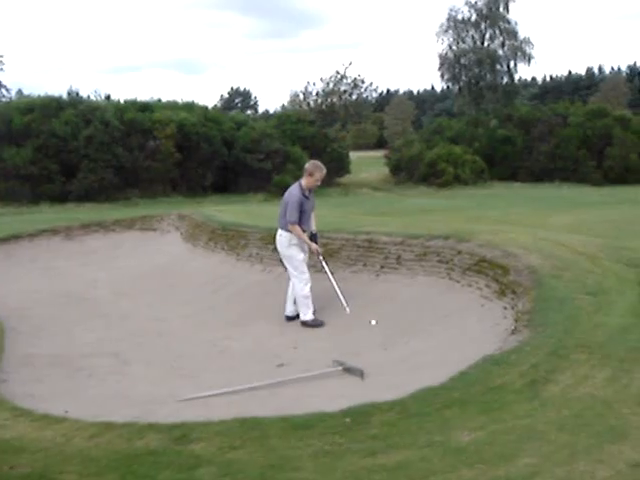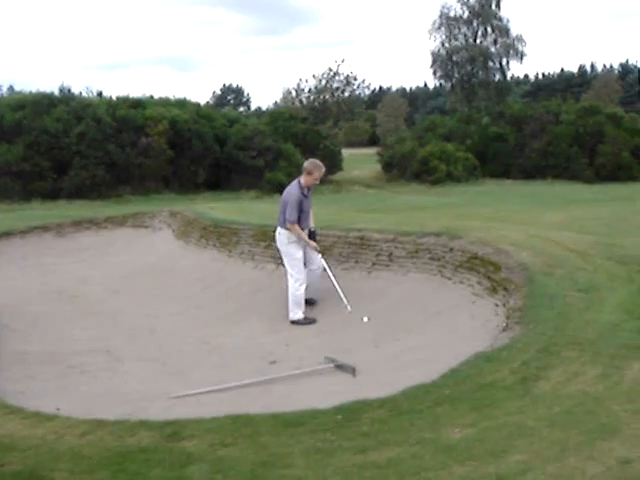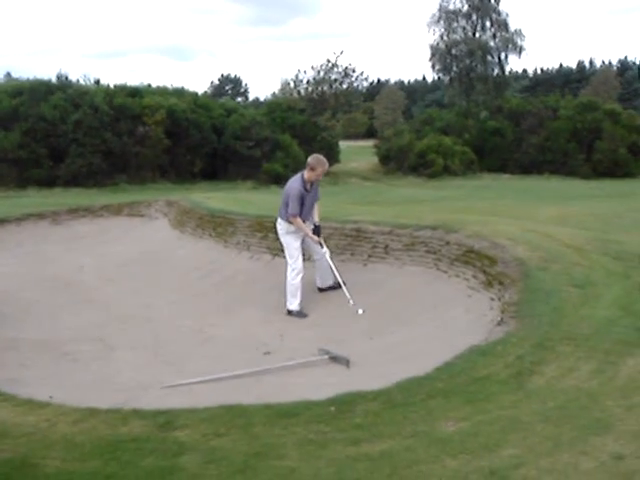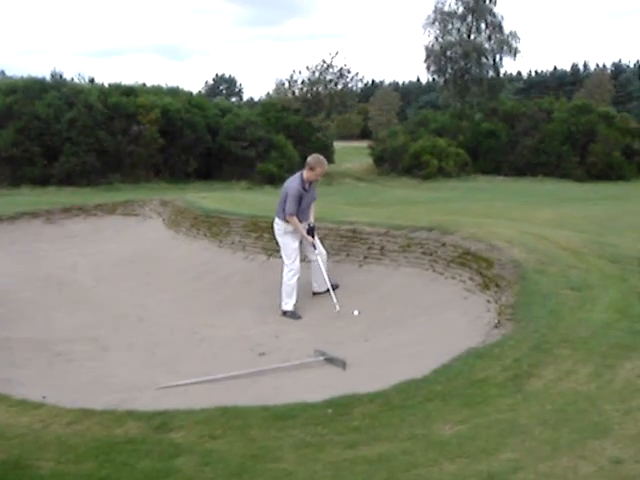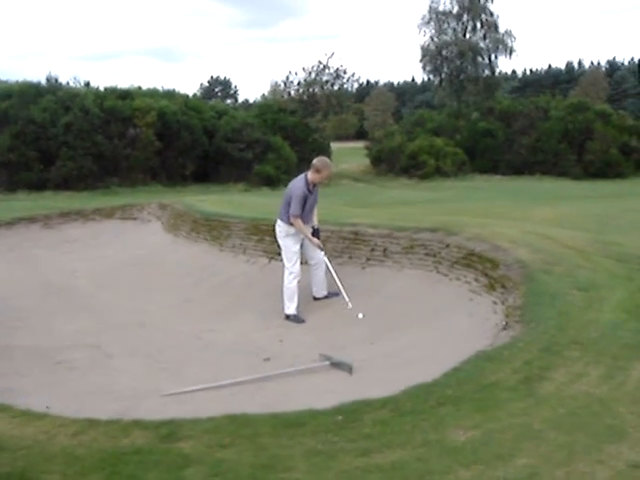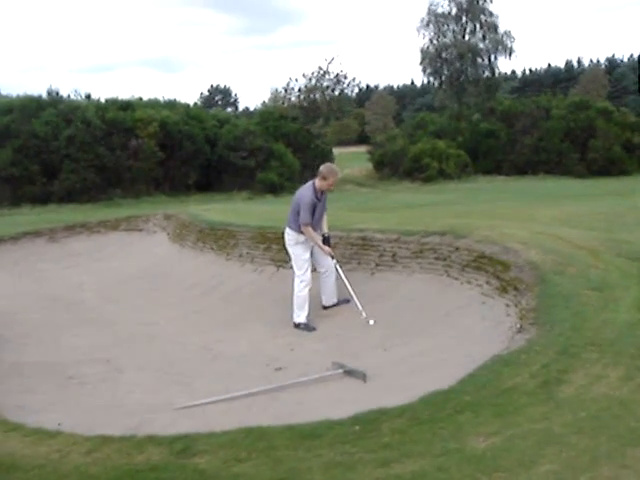
dt=0.3s
person 1, frame 1
left shoulder: (309, 191)
right shoulder: (295, 195)
left elbow: (311, 212)
right elbow: (292, 225)
left wrist: (314, 232)
right wrist: (309, 243)
left hip: (297, 238)
right hip: (288, 240)
left knee: (297, 277)
right knee: (302, 278)
left ankle: (291, 311)
right ankle: (306, 316)
person 1, frame 2
left shoulder: (307, 187)
right shoulder: (293, 194)
right elbow: (291, 225)
left wrist: (312, 229)
right wrist: (308, 242)
left hip: (301, 232)
right hip: (288, 237)
left knee: (316, 266)
right knee: (298, 276)
left ankle: (300, 295)
right ankle: (296, 316)
person 1, frame 3
left shoulder: (313, 182)
right shoulder: (295, 188)
left elbow: (315, 202)
right elbow: (293, 218)
left wrist: (316, 223)
right wrist: (310, 236)
left hip: (305, 223)
right hip: (289, 228)
left knee: (321, 254)
right knee: (296, 267)
left ankle: (325, 284)
right ankle: (292, 306)
person 1, frame 4
left shoulder: (311, 182)
right shoulder: (294, 187)
right elbow: (290, 217)
left wrist: (311, 224)
right wrist: (305, 236)
left hip: (303, 224)
right hip: (286, 227)
left knee: (320, 254)
right knee: (292, 267)
left ankle: (320, 287)
right ankle: (287, 307)
person 1, frame 5
left shoulder: (314, 183)
right shoulder: (299, 189)
right elbow: (294, 218)
left wrist: (315, 226)
right wrist: (311, 238)
left hip: (304, 226)
right hip: (288, 230)
left knee: (318, 260)
right knee: (293, 270)
left ankle: (320, 293)
right ankle: (290, 311)
person 1, frame 6
left shoulder: (322, 190)
right shoulder: (306, 196)
right elbow: (304, 227)
left wrist: (326, 234)
right wrist: (322, 246)
left hip: (313, 233)
right hip: (297, 237)
left knee: (328, 267)
right knee: (303, 278)
left ankle: (329, 301)
right ankle: (300, 319)
